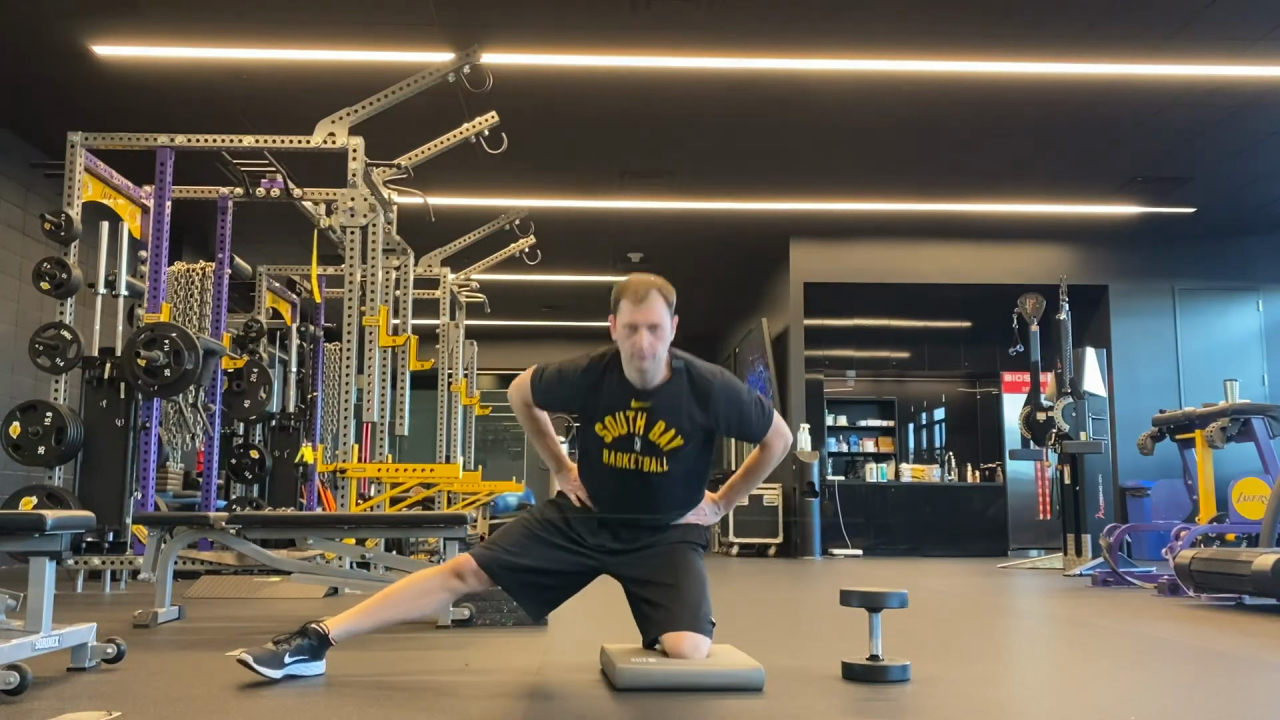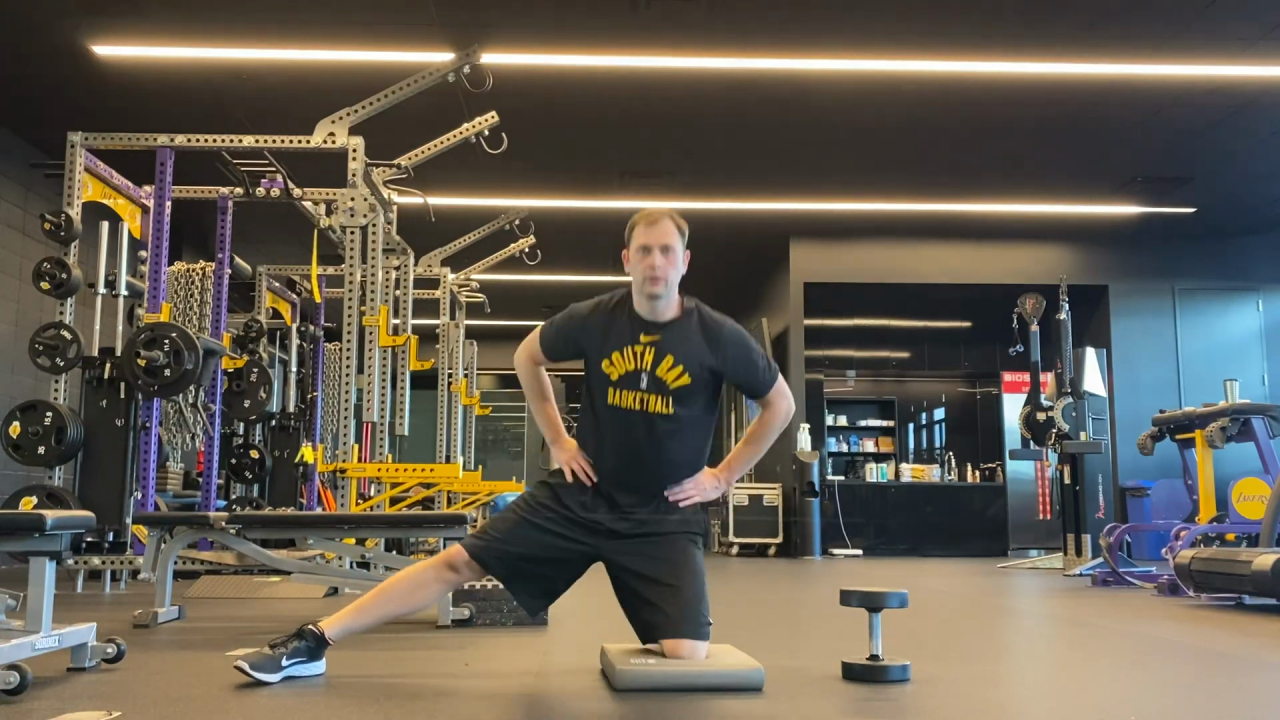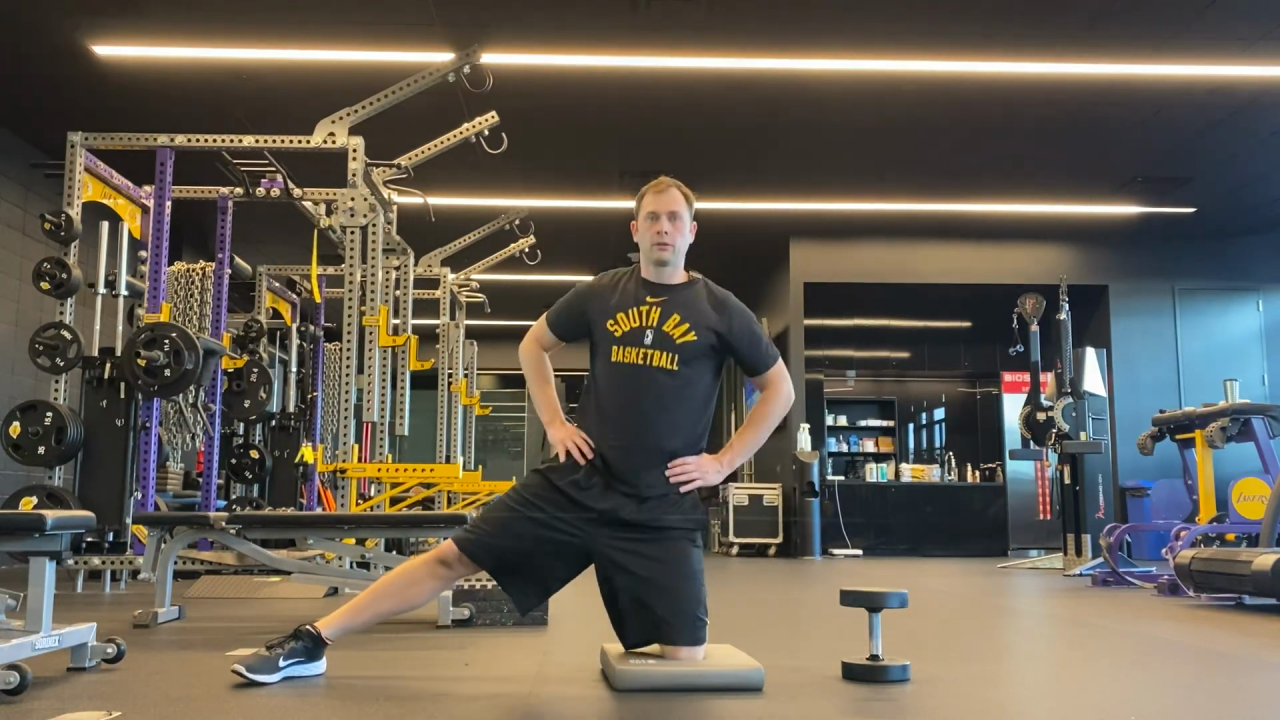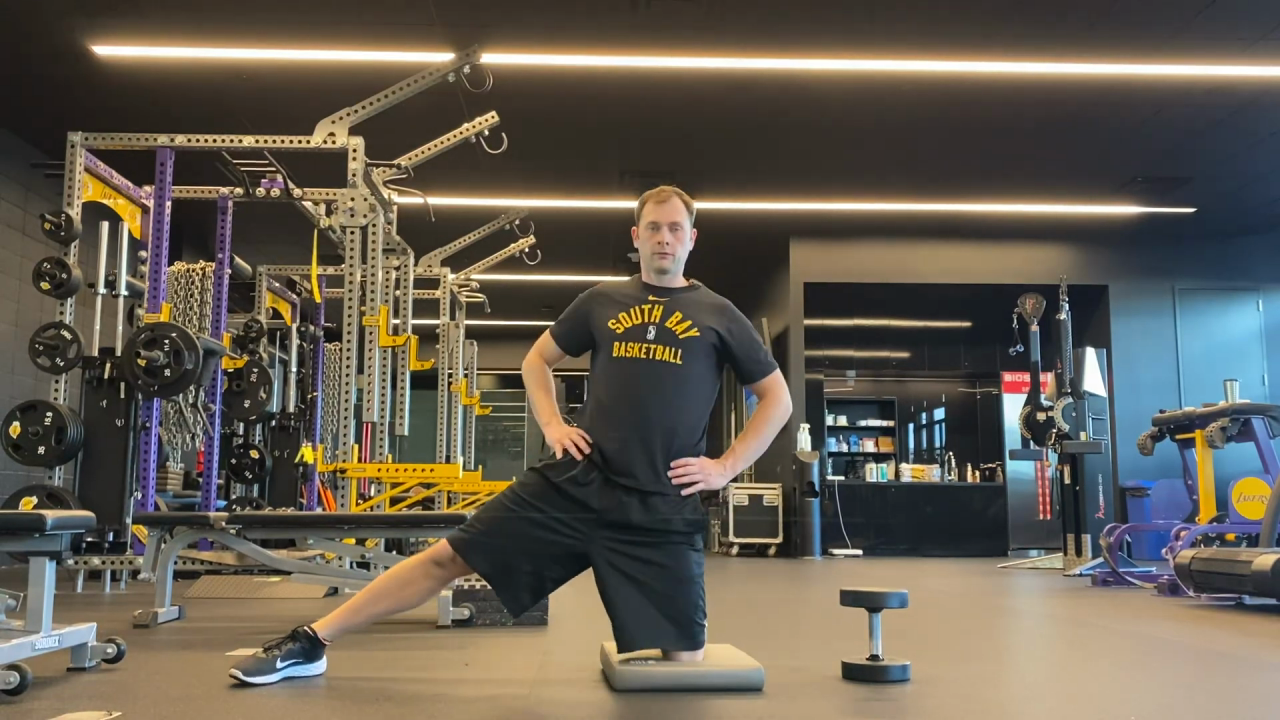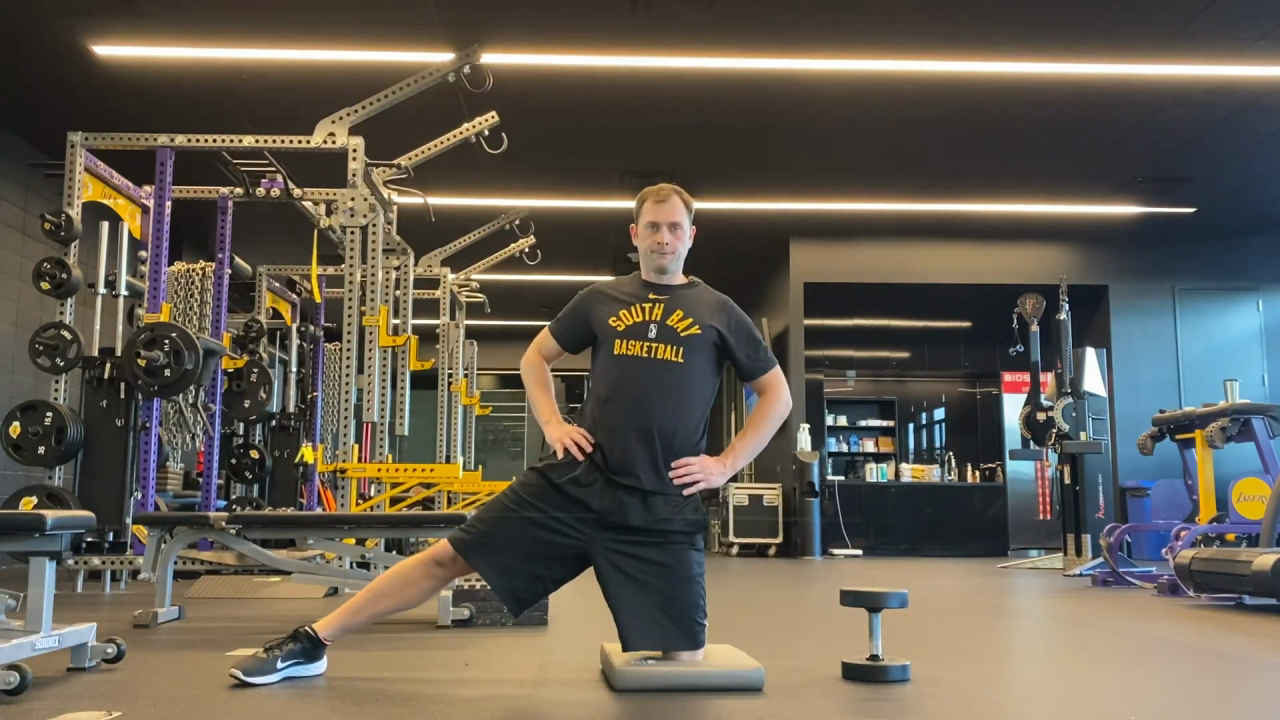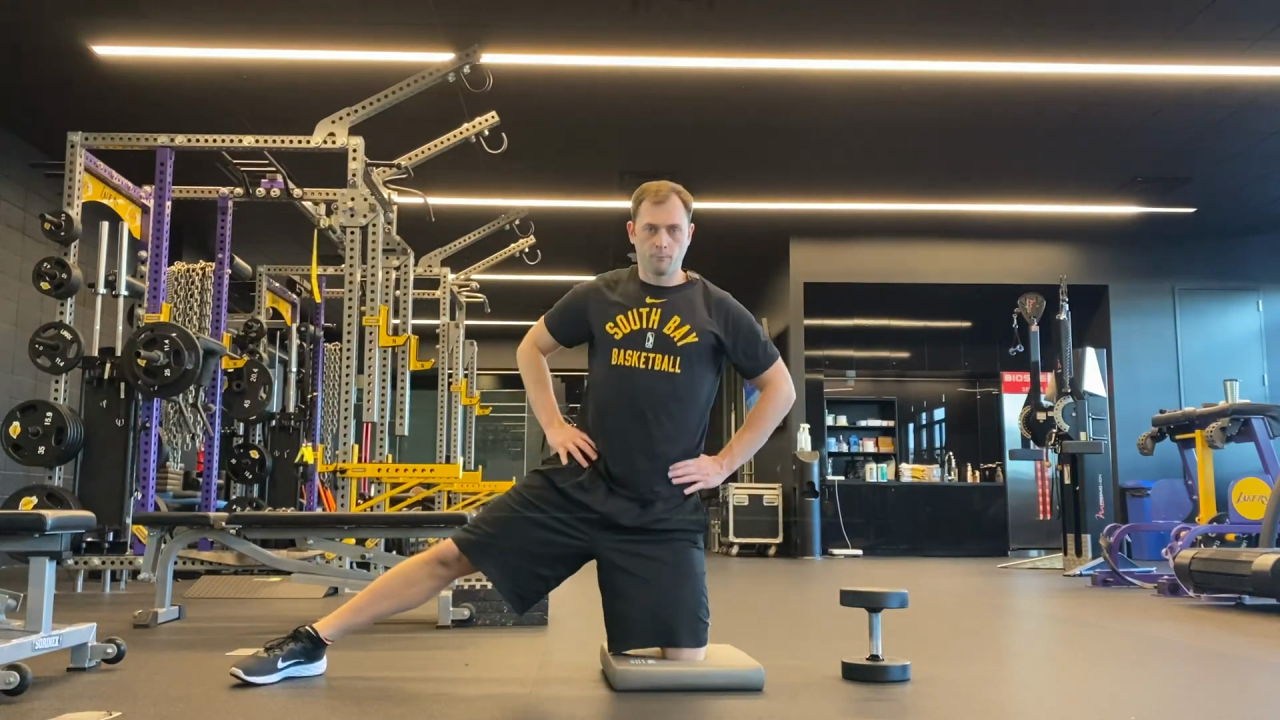
dt=0.2s
person 1, frame 1
left shoulder: (709, 389)
right shoulder: (585, 376)
left elbow: (779, 438)
right elbow: (519, 393)
left wrist: (721, 503)
right wrist: (561, 469)
left hip: (668, 535)
right hip: (583, 518)
left knee: (689, 652)
right knee: (462, 573)
left ankle: (636, 635)
right ankle: (314, 640)
person 1, frame 2
left shoulder: (717, 336)
right shoulder: (592, 320)
left elbow: (781, 403)
right elbow: (527, 357)
left wrist: (722, 477)
right wrist: (559, 441)
left hip: (664, 515)
right hip: (580, 494)
left knee: (687, 655)
right knee: (458, 562)
right ankle: (313, 641)
person 1, frame 3
left shoulder: (720, 309)
right shoulder: (601, 293)
left elbow: (780, 388)
right elbow: (533, 346)
left wrist: (725, 462)
right wrist: (554, 423)
left hip: (662, 504)
right hip: (578, 481)
left knee: (684, 656)
right knee: (453, 558)
right ankle: (312, 642)
person 1, frame 4
left shoulder: (718, 315)
right shoulder: (604, 300)
left elbow: (778, 399)
right elbow: (537, 359)
left wrist: (727, 467)
right wrist: (551, 424)
left hip: (662, 504)
right hip: (576, 479)
left knee: (683, 658)
right knee: (447, 559)
right ankle: (309, 643)
person 1, frame 5
left shoulder: (718, 311)
right shoulder: (602, 297)
left elbow: (777, 395)
right elbow: (535, 356)
left wrist: (727, 465)
right wrist: (551, 423)
left hip: (663, 504)
right hip: (576, 479)
left knee: (682, 657)
right knee: (448, 558)
right ankle: (309, 644)
person 1, frame 6
left shoulder: (718, 310)
right shoulder: (600, 294)
left elbow: (780, 388)
right elbow: (531, 348)
left wrist: (725, 462)
right wrist: (554, 426)
left hip: (662, 506)
right hip: (579, 483)
left knee: (685, 658)
right knee: (451, 558)
right ankle: (310, 643)
